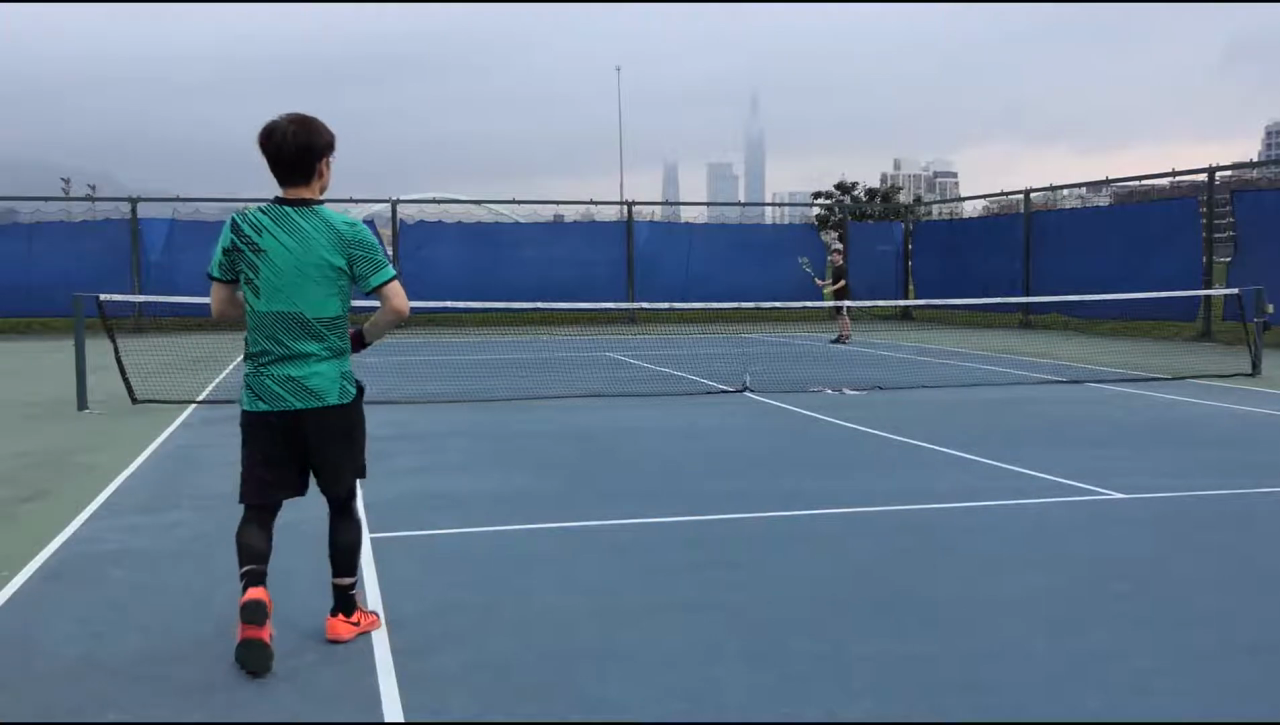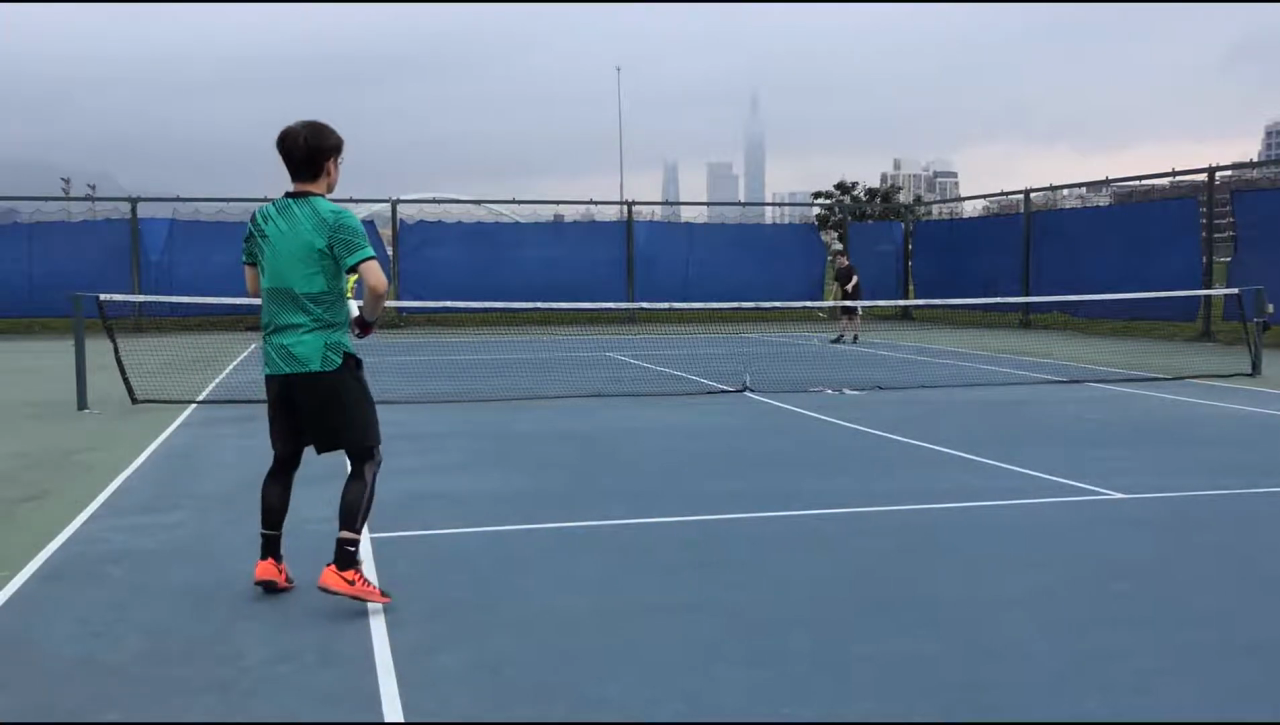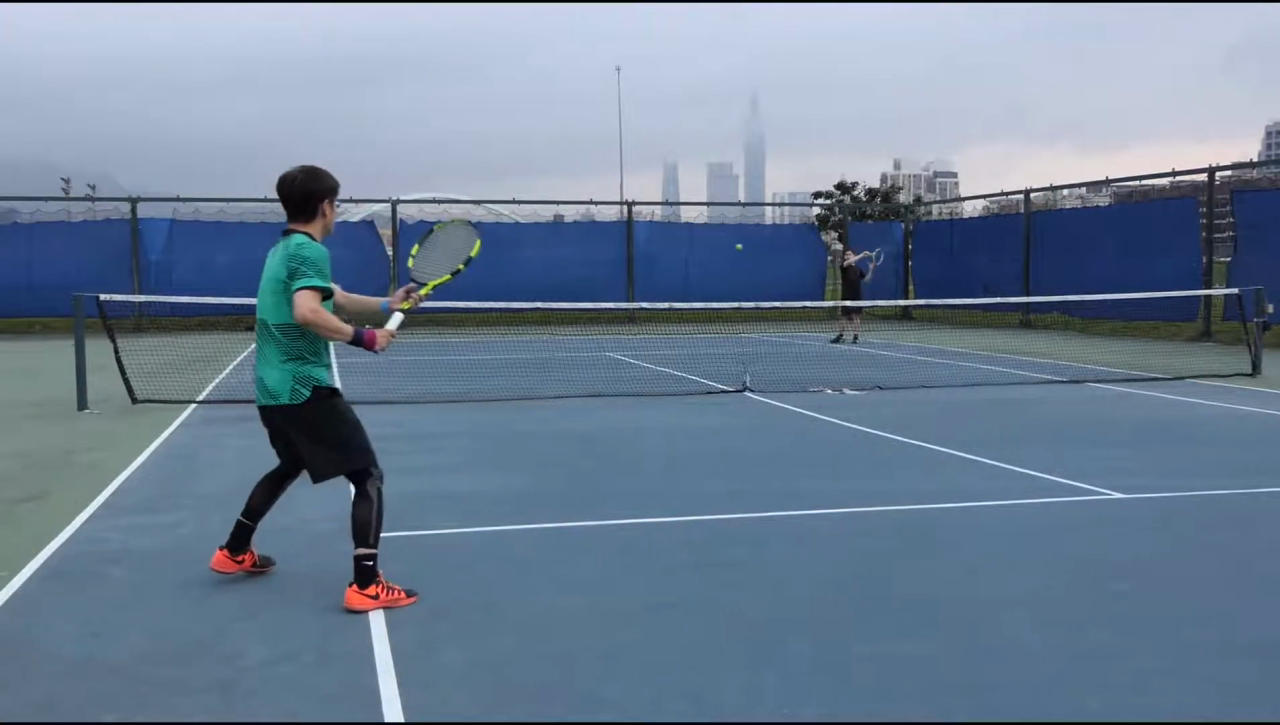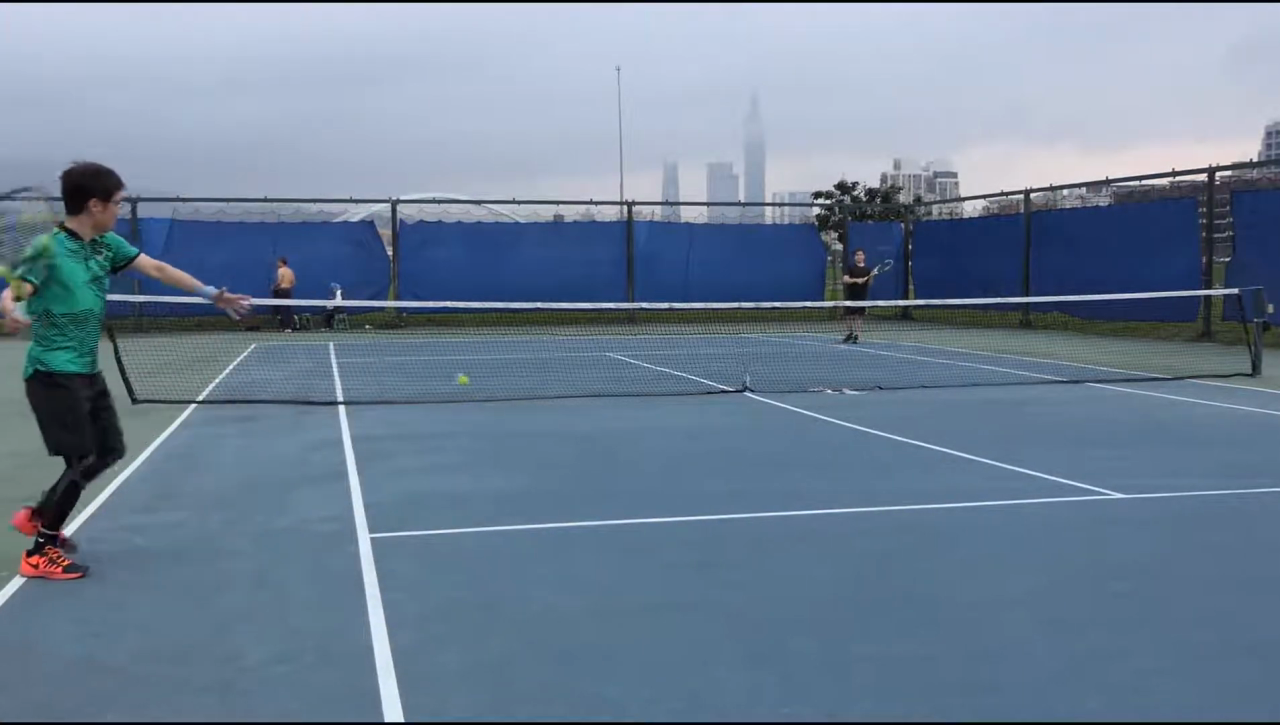
dt=0.7s
person 1, frame 1
left shoulder: (241, 227)
right shoulder: (348, 231)
left elbow: (222, 308)
right elbow: (398, 307)
right wrist: (361, 338)
left hip: (264, 395)
right hip: (330, 393)
left knee: (258, 511)
right knee: (341, 501)
left ankle: (254, 600)
right ankle: (344, 612)
person 1, frame 2
left shoulder: (262, 219)
right shoulder: (337, 219)
left elbow: (255, 286)
right elbow: (377, 286)
right wrist: (366, 320)
left hip: (278, 361)
right hip: (327, 360)
left knee: (285, 459)
right knee: (366, 458)
left ankle: (270, 560)
right ankle: (343, 566)
person 1, frame 3
left shoulder: (285, 251)
right shoulder: (309, 252)
left elbow: (338, 301)
right elbow: (307, 313)
left wrist: (386, 304)
right wrist: (363, 338)
left hip: (277, 389)
right hip: (304, 389)
left knee: (290, 468)
right knee: (367, 476)
left ankle: (234, 552)
right ankle: (367, 583)
person 1, frame 4
left shoulder: (106, 243)
right shoulder: (47, 249)
left elbow: (157, 270)
left wrist: (211, 293)
left hip: (86, 372)
right hip: (52, 374)
left knee: (109, 451)
right knee: (83, 462)
left ankle: (35, 517)
right ankle: (40, 552)
